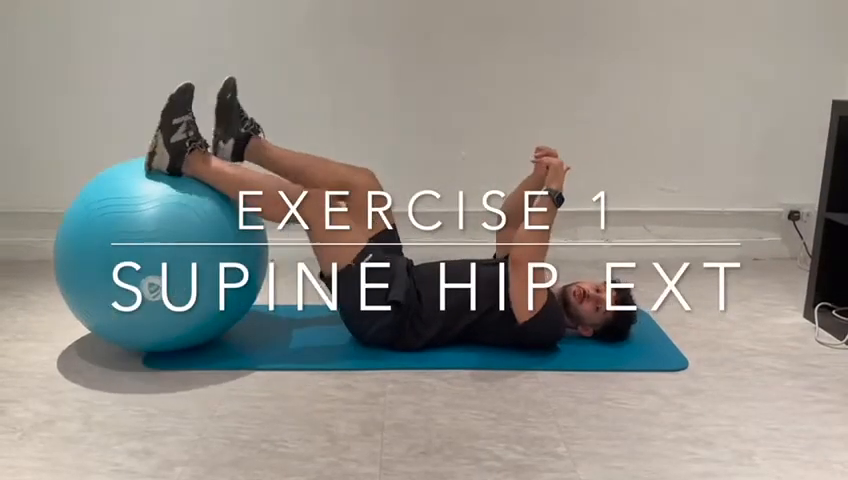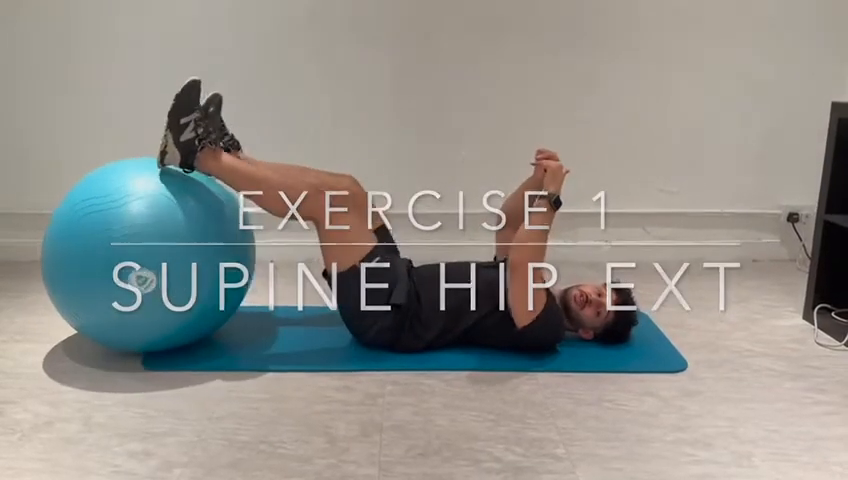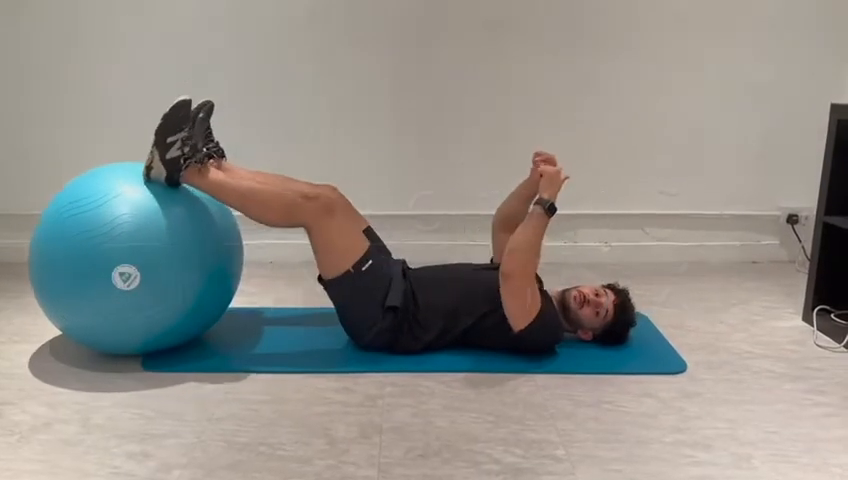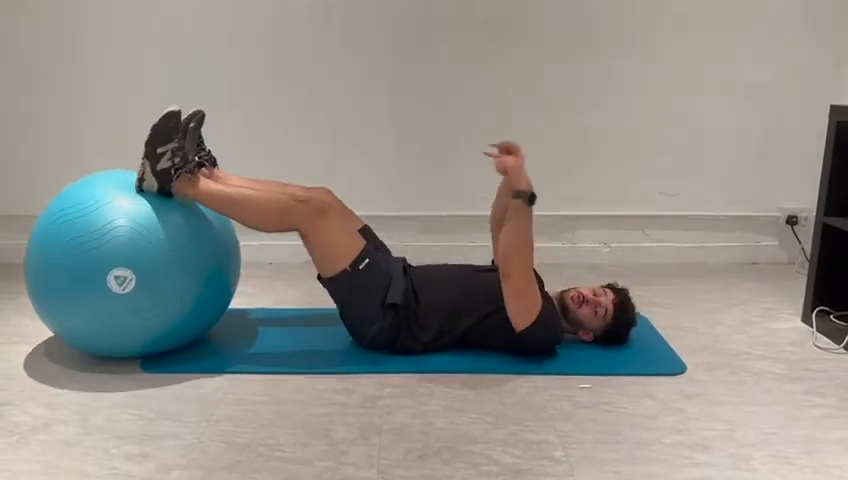
dt=0.4s
person 1, frame 1
left shoulder: (545, 325)
right shoulder: (537, 294)
left elbow: (524, 261)
right elbow: (507, 223)
left wrist: (552, 197)
right wrist: (538, 178)
left hip: (387, 313)
right hip: (398, 282)
left knee: (313, 202)
right knee: (361, 181)
left ankle: (190, 160)
right ankle: (246, 144)
person 1, frame 2
left shoulder: (543, 327)
right shoulder: (538, 292)
left elbow: (520, 262)
right elbow: (508, 226)
left wrist: (551, 199)
right wrist: (538, 180)
left hip: (388, 315)
right hip: (399, 285)
left knee: (323, 199)
right knee: (344, 189)
left ankle: (201, 154)
right ankle: (227, 154)
person 1, frame 3
left shoulder: (542, 330)
right shoulder: (532, 298)
left elbow: (512, 269)
right elbow: (503, 228)
left wrist: (546, 204)
right wrist: (535, 183)
left hip: (386, 318)
right hip: (396, 286)
left knee: (318, 205)
right knee: (323, 198)
left ankle: (186, 170)
right ankle: (212, 163)
person 1, frame 4
left shoulder: (542, 330)
right shoulder: (533, 297)
left elbow: (512, 267)
right elbow: (500, 228)
left wrist: (525, 193)
right wrist: (511, 180)
left hip: (388, 316)
right hip: (398, 285)
left knee: (312, 208)
right knee: (316, 198)
left ankle: (178, 181)
right ankle: (205, 172)
